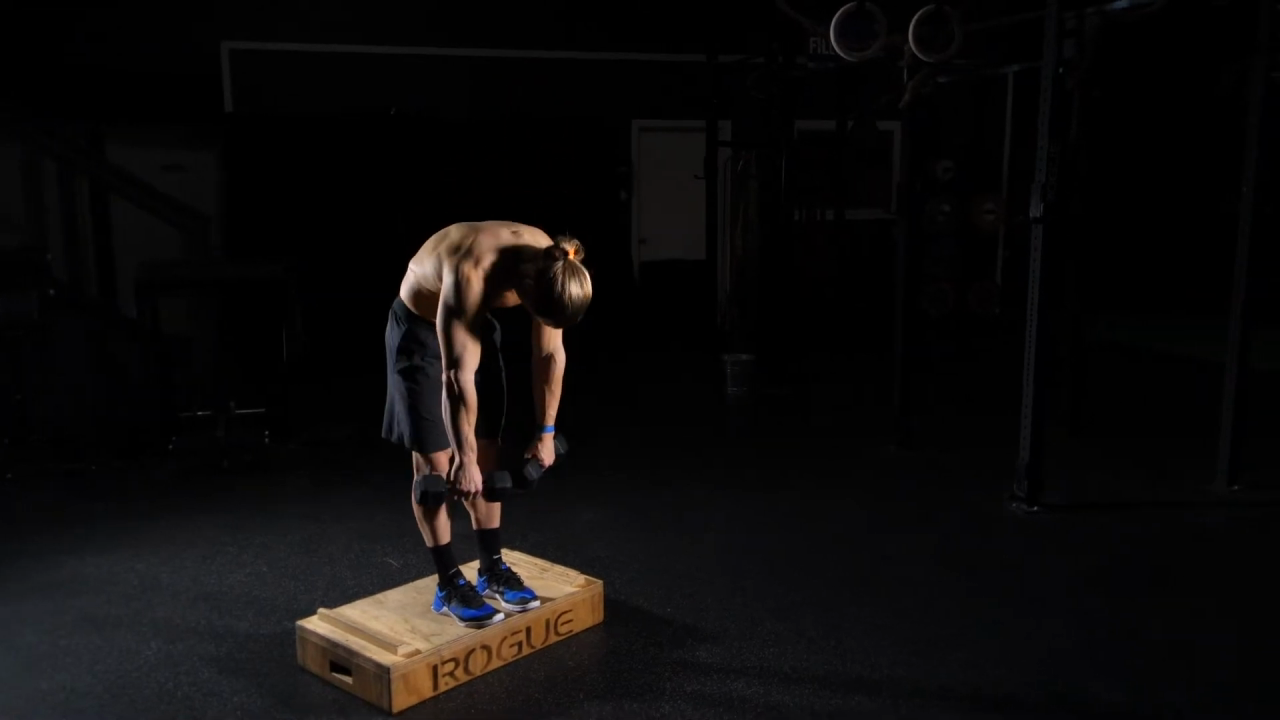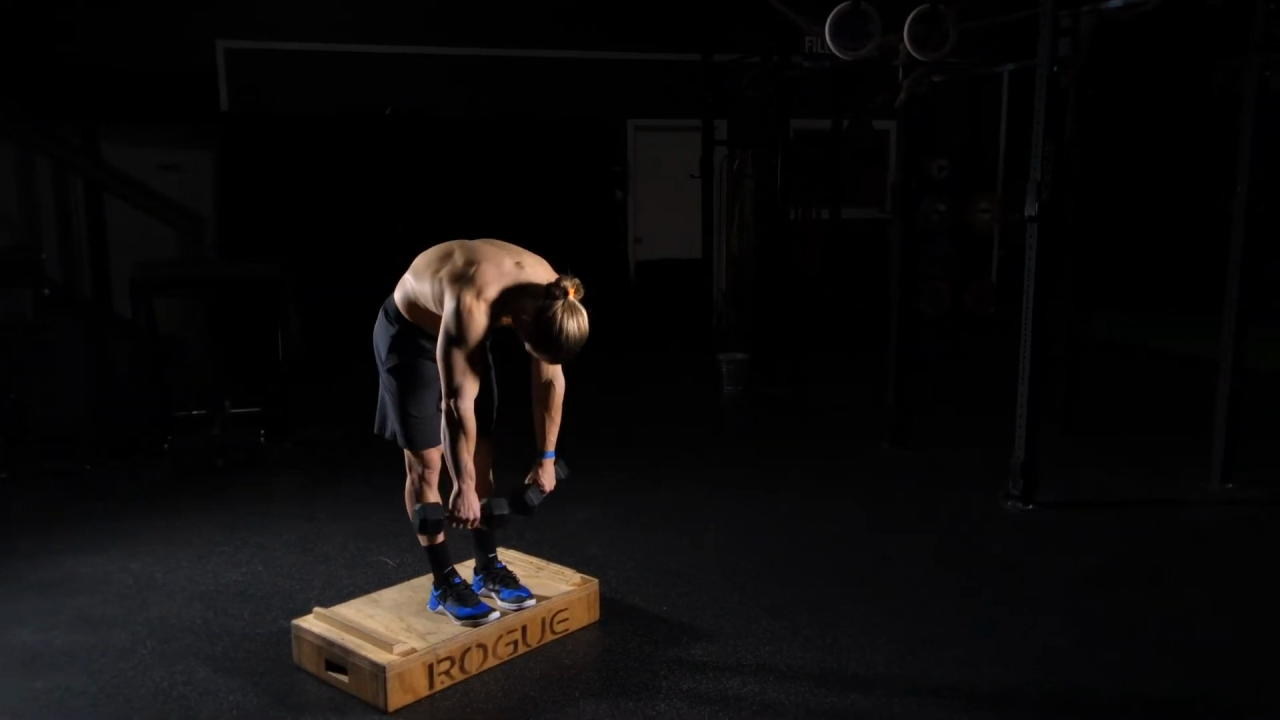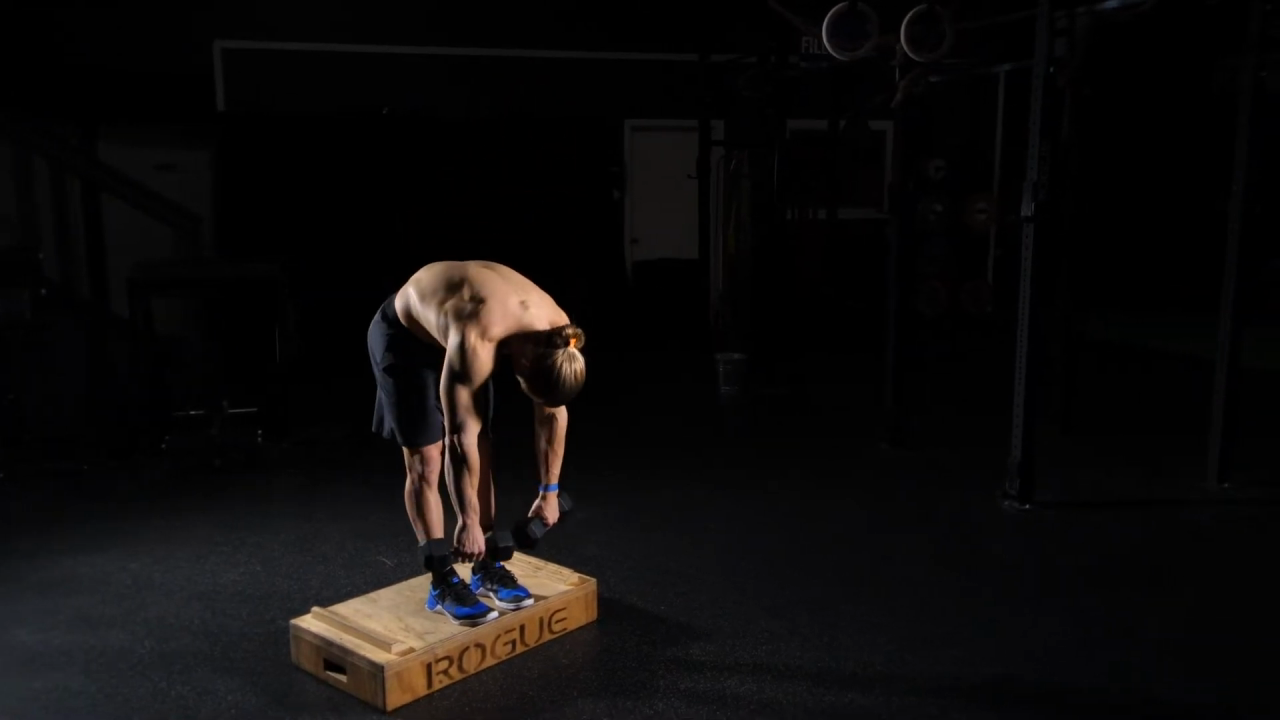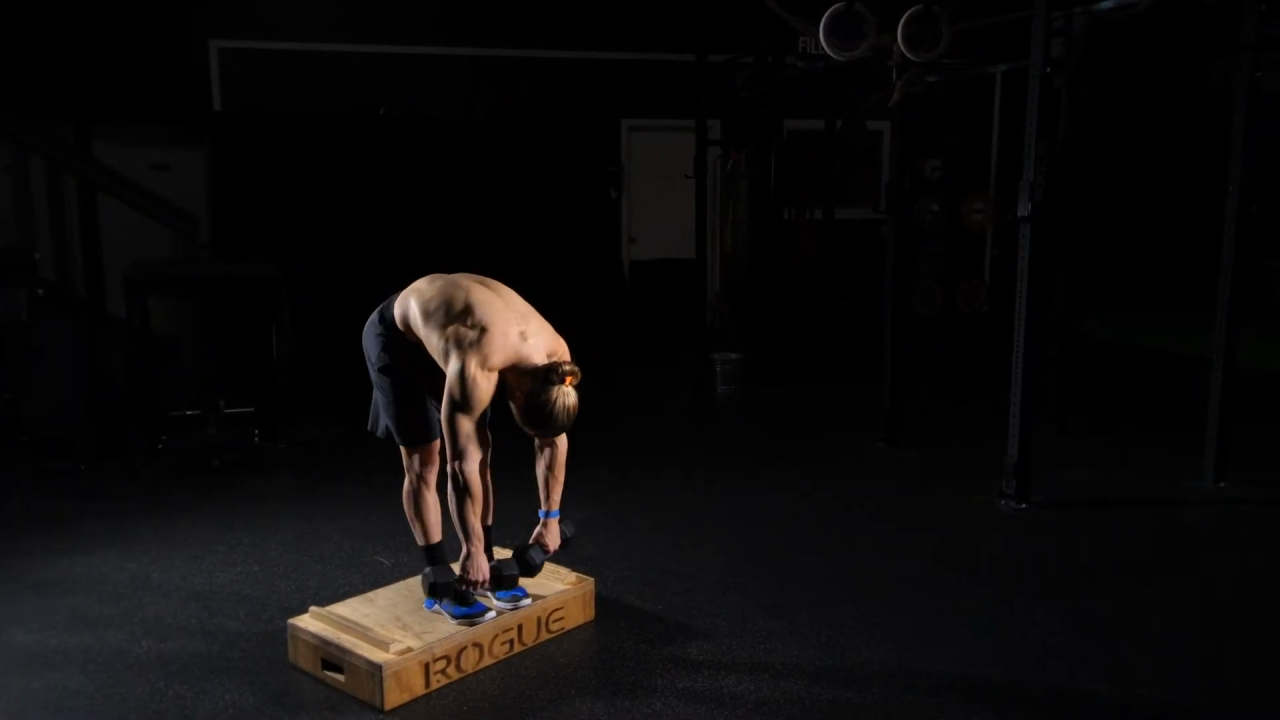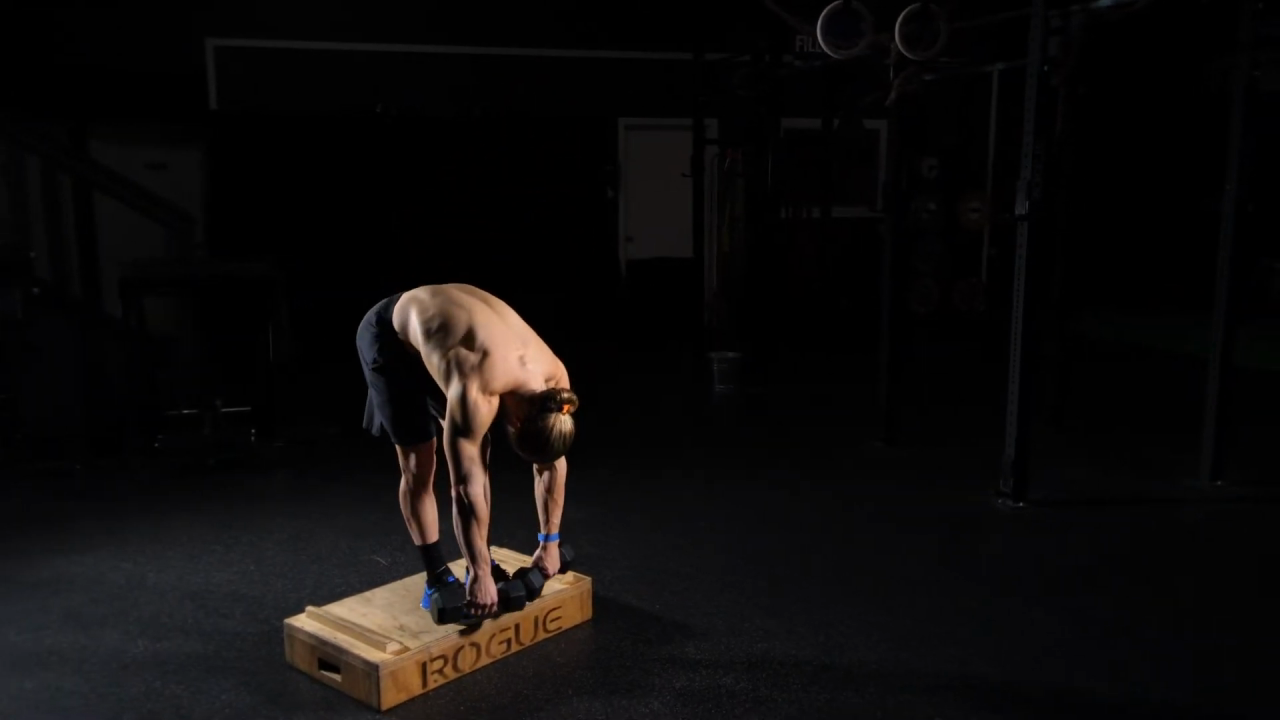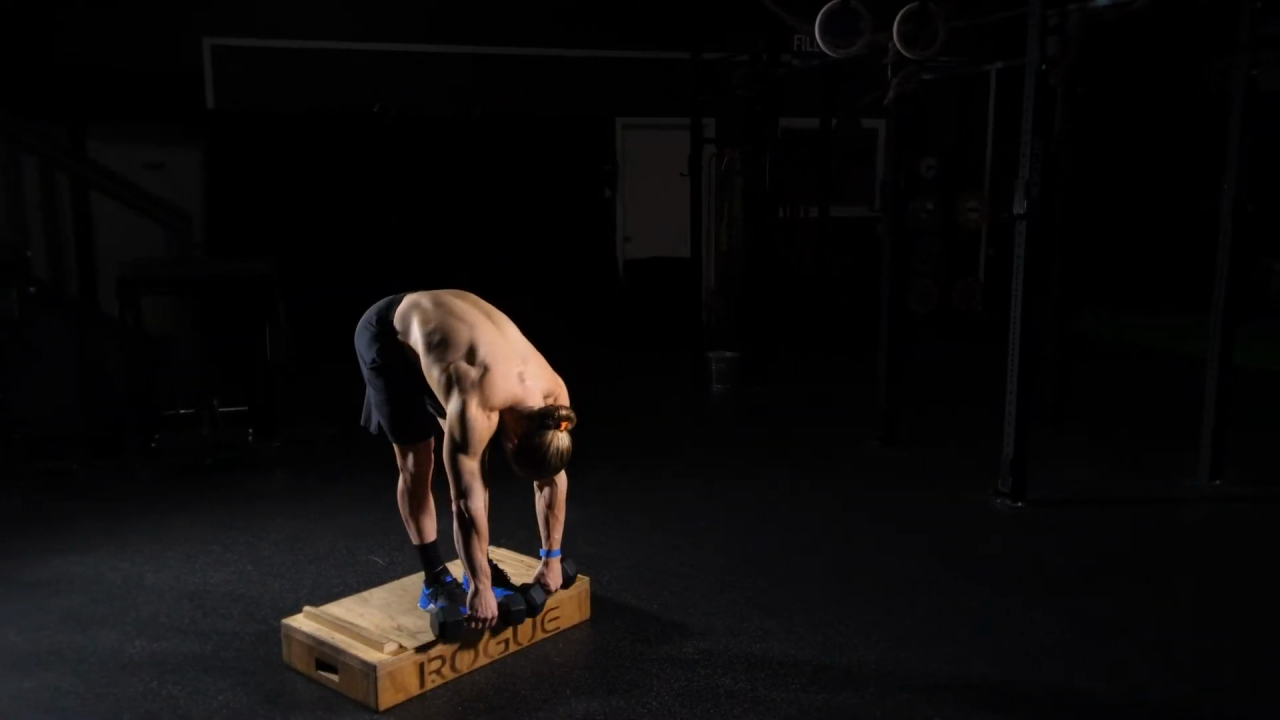
dt=0.4s
person 1, frame 1
left shoulder: (550, 268)
right shoulder: (473, 274)
left elbow: (550, 355)
right elbow: (458, 376)
left wrist: (546, 432)
right wrist: (463, 458)
left hip: (475, 328)
right hip: (419, 330)
left knee: (488, 455)
right knee: (435, 461)
left ankle: (492, 569)
right ankle: (449, 585)
person 1, frame 2
left shoulder: (551, 298)
right shoulder: (473, 304)
left elbow: (550, 379)
right elbow: (457, 403)
left wrist: (546, 458)
right wrist: (464, 488)
left hip: (461, 334)
right hip: (408, 333)
left knee: (480, 454)
right knee: (427, 461)
left ankle: (488, 568)
right ankle: (445, 584)
person 1, frame 3
left shoulder: (556, 332)
right shoulder: (476, 341)
left elbow: (553, 412)
right elbow: (460, 436)
left wrist: (549, 491)
right wrist: (469, 522)
left hip: (451, 336)
right hip: (403, 336)
left knee: (482, 451)
right knee: (427, 460)
left ankle: (487, 568)
right ankle: (443, 584)
person 1, frame 4
left shoulder: (556, 355)
right shoulder: (476, 367)
left elbow: (553, 442)
right elbow: (460, 465)
left wrist: (550, 518)
right wrist: (472, 550)
left hip: (446, 330)
right hip: (396, 337)
left knee: (481, 449)
right knee: (424, 461)
left ankle: (486, 566)
person 1, frame 5
left shoulder: (554, 377)
right shoulder: (477, 390)
left elbow: (553, 464)
right elbow: (465, 487)
left wrist: (550, 541)
right wrist: (479, 574)
left hip: (442, 323)
right hip: (390, 338)
left knee: (477, 451)
right knee: (420, 461)
left ankle: (484, 564)
right ankle: (438, 581)
person 1, frame 6
left shoulder: (553, 392)
right shoulder: (476, 405)
left elbow: (553, 480)
right elbow: (466, 502)
left wrist: (552, 558)
right wrist: (480, 587)
left hip: (441, 322)
right hip: (387, 335)
left knee: (473, 457)
right knee: (417, 462)
left ankle: (481, 566)
right ankle: (436, 581)
